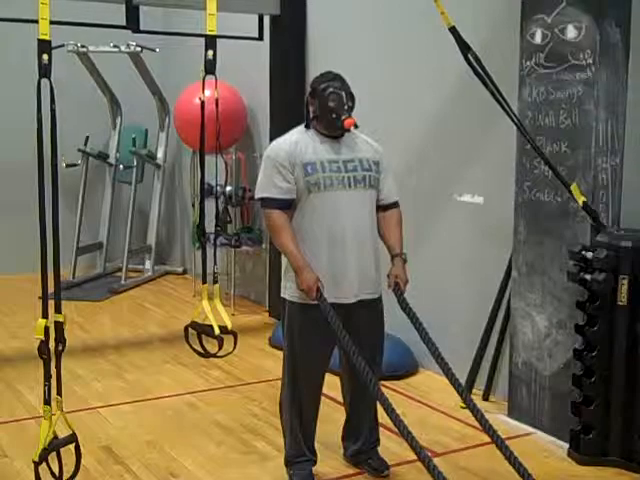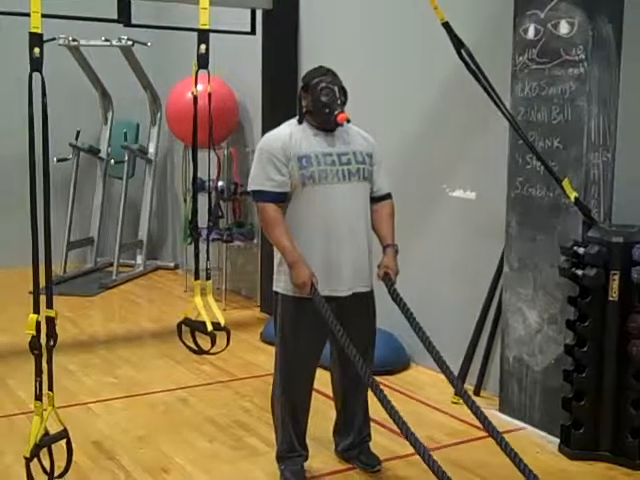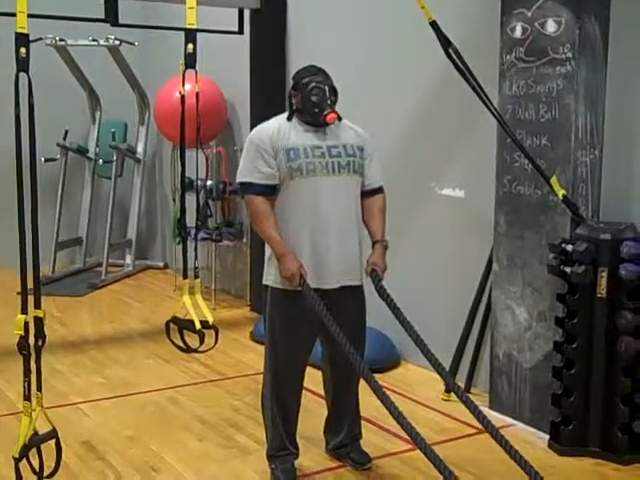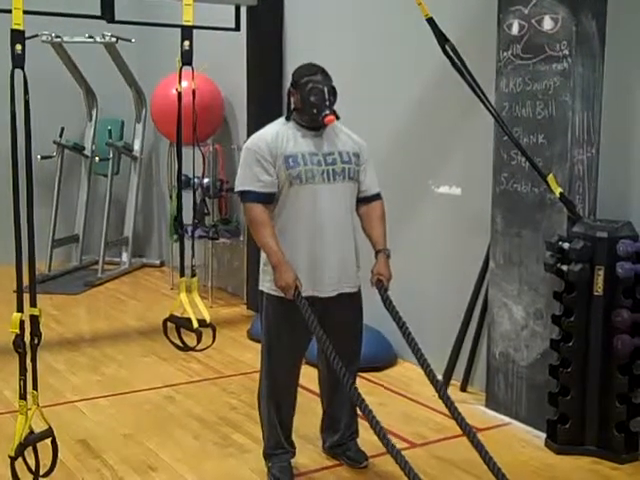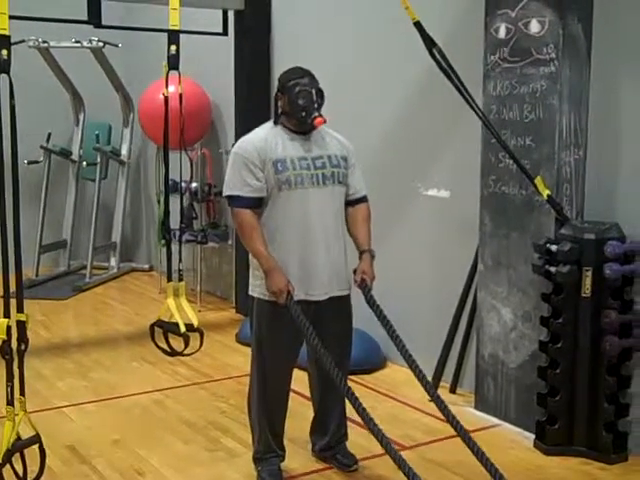
dt=1s
person 1, frame 1
left shoulder: (370, 150)
right shoulder: (287, 150)
left elbow: (388, 208)
right elbow: (275, 214)
left wrist: (397, 257)
right wrist: (301, 268)
left hip: (365, 288)
right hip: (311, 290)
left knee: (365, 373)
right knee: (303, 378)
left ankle: (362, 447)
person 1, frame 2
left shoulder: (363, 141)
right shoulder: (279, 142)
left elbow: (380, 199)
right elbow: (269, 208)
left wrist: (388, 248)
right wrist: (295, 263)
left hip: (357, 281)
right hip: (303, 284)
left knee: (356, 368)
right knee: (295, 373)
left ankle: (353, 442)
person 1, frame 3
left shoulder: (356, 137)
right shoulder: (268, 136)
left elbow: (372, 194)
right elbow: (256, 199)
left wrist: (379, 243)
right wrist: (284, 254)
left hip: (347, 275)
right hip: (292, 278)
left knee: (346, 364)
right knee: (285, 369)
left ankle: (344, 440)
person 1, frame 4
left shoulder: (352, 143)
right shoulder: (266, 143)
left elbow: (370, 201)
right elbow: (256, 208)
left wrist: (381, 252)
right wrist: (279, 265)
left hip: (343, 281)
right hip: (289, 283)
left knee: (342, 365)
right knee: (280, 371)
left ankle: (340, 439)
person 1, frame 5
left shoulder: (340, 146)
right shoulder: (254, 147)
left elbow: (356, 203)
right elbow: (244, 213)
left wrist: (365, 252)
right wrist: (271, 269)
left hip: (334, 285)
right hip: (279, 286)
left knee: (334, 369)
right knee: (272, 375)
left ankle: (330, 442)
